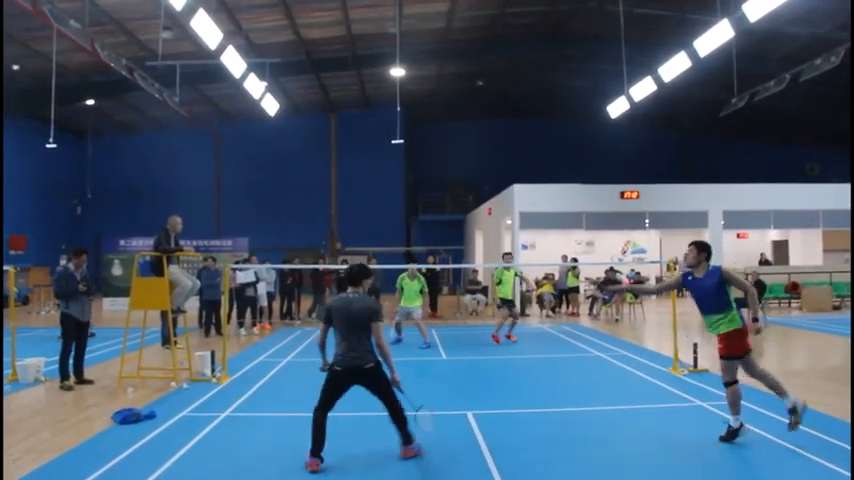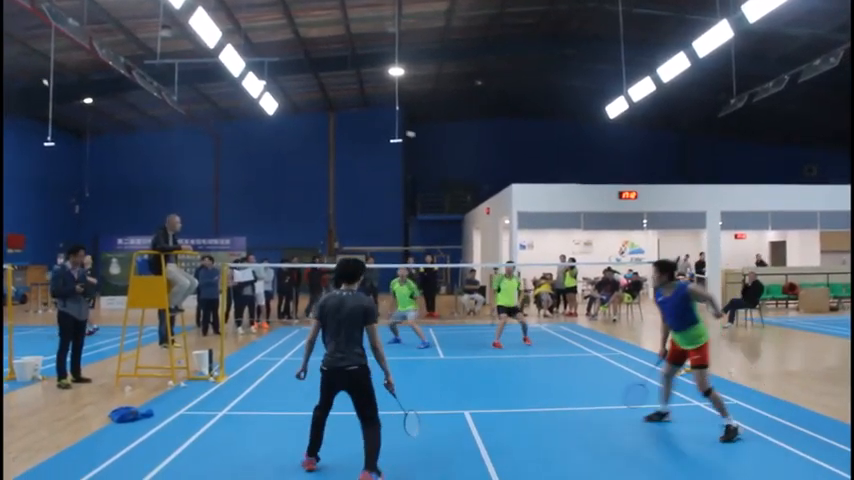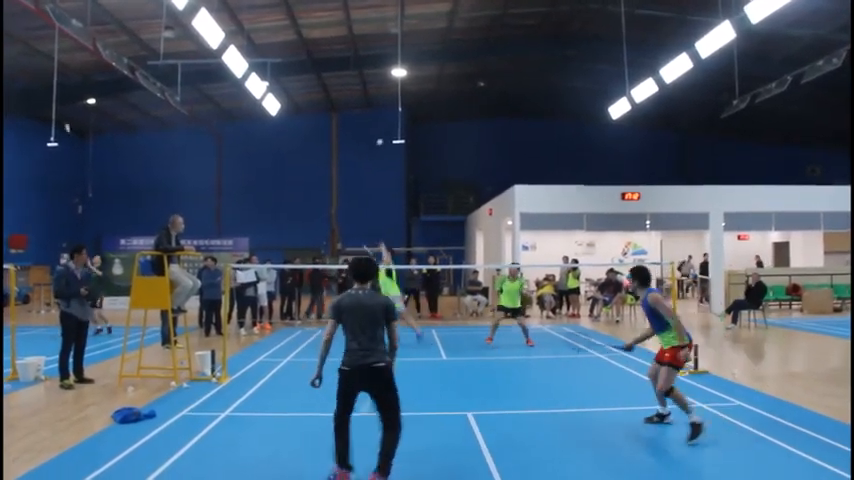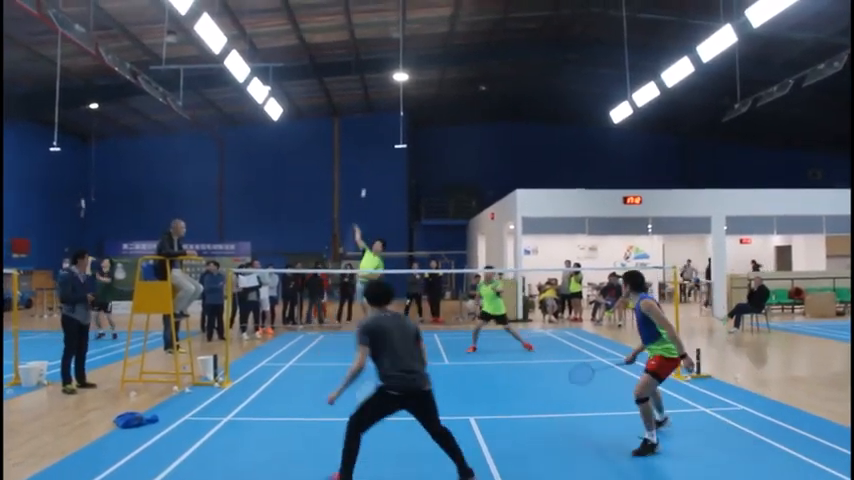
dt=0.3s
person 1, frame 1
left shoulder: (332, 304)
right shoulder: (371, 305)
left elbow: (321, 340)
right elbow: (379, 342)
left wrist: (324, 361)
right wrist: (393, 371)
left hip: (340, 367)
right hip: (367, 366)
left knee: (321, 410)
right knee: (392, 403)
left ankle: (314, 458)
right ankle: (408, 446)
person 1, frame 2
left shoulder: (326, 301)
right shoulder: (366, 304)
left elbow: (311, 338)
right elbow: (375, 345)
left wrist: (304, 365)
right wrist: (388, 374)
left hip: (329, 368)
right hip: (355, 369)
left knee: (321, 410)
right knee: (370, 421)
left ankle: (310, 457)
person 1, frame 3
left shoulder: (341, 302)
right shoulder: (385, 302)
left elbow: (327, 339)
right elbow: (394, 342)
left wrist: (319, 370)
right wrist: (389, 364)
left hip: (350, 368)
right hip: (379, 368)
left knee: (342, 417)
right knee: (392, 423)
person 1, frame 4
left shoulder: (368, 326)
right shoulder: (408, 323)
left elbow: (359, 365)
left wrist: (339, 391)
left hip: (393, 391)
right hip: (421, 388)
left knee: (355, 425)
right knee: (437, 429)
person 2, frame 1
left shoulder: (720, 273)
right shoulder: (685, 277)
left elbow: (750, 290)
right elbow: (655, 289)
left wrist: (755, 318)
right wrist: (628, 287)
left hip: (733, 328)
right hip: (722, 331)
left knee: (728, 379)
right knee: (753, 370)
left ankle: (736, 425)
right ankle: (793, 404)
person 2, frame 2
left shoulder: (686, 290)
right shoulder: (657, 296)
left elbow: (708, 297)
left wrist: (717, 310)
right wrist: (663, 346)
left hip: (696, 342)
right hip: (678, 342)
left knee: (703, 387)
right knee: (667, 375)
left ankle: (730, 424)
right ankle: (664, 411)
person 2, frame 3
left shoulder: (653, 297)
right shoulder: (647, 297)
left elbow: (674, 319)
left wrist: (683, 347)
right wrist: (634, 342)
left hip: (677, 344)
right hip: (669, 343)
left knee: (663, 387)
right knee: (653, 375)
left ankle: (694, 418)
right ankle: (664, 413)
person 2, frame 4
left shoulder: (645, 302)
right shoulder: (640, 303)
left elbow: (669, 329)
left wrist: (684, 355)
right wrist: (634, 353)
left hip: (666, 354)
right hip: (658, 353)
left knee: (639, 392)
right knee: (648, 388)
left ankle: (651, 439)
right ankle: (661, 418)
person 3, frame 1
left shoulder: (84, 273)
right shoulder: (62, 272)
left elbow: (90, 291)
right elbow: (58, 293)
left wrist: (88, 289)
right wrist: (76, 289)
left hip: (84, 314)
right hip: (69, 314)
left knee: (81, 347)
right knee: (67, 347)
left ankle: (79, 376)
right ankle: (64, 379)
person 3, frame 2
left shoulder: (82, 272)
right shoulder: (60, 271)
left elbow: (89, 290)
right elbow: (54, 292)
left wrist: (87, 289)
right wrist: (73, 289)
left hip: (81, 313)
right hip: (66, 313)
left knee: (78, 346)
right knee: (64, 346)
left ankle: (76, 374)
right ankle: (61, 378)
person 3, frame 3
left shoulder: (86, 272)
right shoulder: (63, 271)
left elbow: (90, 290)
right elbow: (58, 293)
left wrist: (90, 294)
right wrist: (77, 292)
left hip: (83, 314)
right hip: (69, 314)
left knee: (81, 346)
right knee: (67, 346)
left ankle: (79, 375)
right ankle: (64, 378)
person 3, frame 4
left shoulder: (83, 276)
right shoulder: (66, 275)
right elbow: (64, 298)
left wrist: (90, 298)
right wrist: (84, 297)
left hip: (83, 317)
right hip: (71, 318)
left knee: (82, 350)
right knee: (70, 350)
left ankle: (81, 380)
right ankle: (66, 383)
person 4, frame 1
left shoulder: (175, 237)
right shoulder: (162, 235)
left elbow: (175, 251)
right elbow: (163, 249)
left wrist: (185, 250)
right wrist: (182, 248)
left hip: (174, 266)
right hip: (163, 268)
left knee: (196, 284)
right knee: (186, 284)
left ankle: (177, 305)
right ankle: (172, 307)
person 4, frame 2
left shoulder: (173, 236)
right shoulder: (160, 234)
left elbow: (173, 249)
right elbow: (161, 248)
left wrist: (182, 248)
right wrist: (180, 247)
left hip: (172, 265)
right hip: (161, 267)
left knee: (193, 283)
right knee: (184, 283)
left ankle: (175, 304)
right ankle: (170, 305)
person 4, frame 3
left shoulder: (176, 236)
right shoulder: (164, 235)
right elbow: (164, 249)
left wrist: (184, 248)
right wrist: (183, 248)
left hip: (176, 275)
left knee: (196, 283)
right knee: (187, 284)
left ankle: (177, 306)
right ankle: (175, 306)
person 4, frame 4
left shoulder: (178, 240)
right shoulder: (165, 239)
left elbow: (178, 254)
right elbow: (166, 252)
left wrist: (187, 254)
right wrist: (185, 252)
left hip: (177, 270)
right hip: (166, 272)
left knee: (198, 288)
right knee: (189, 288)
left ankle: (180, 309)
right ankle: (175, 311)
